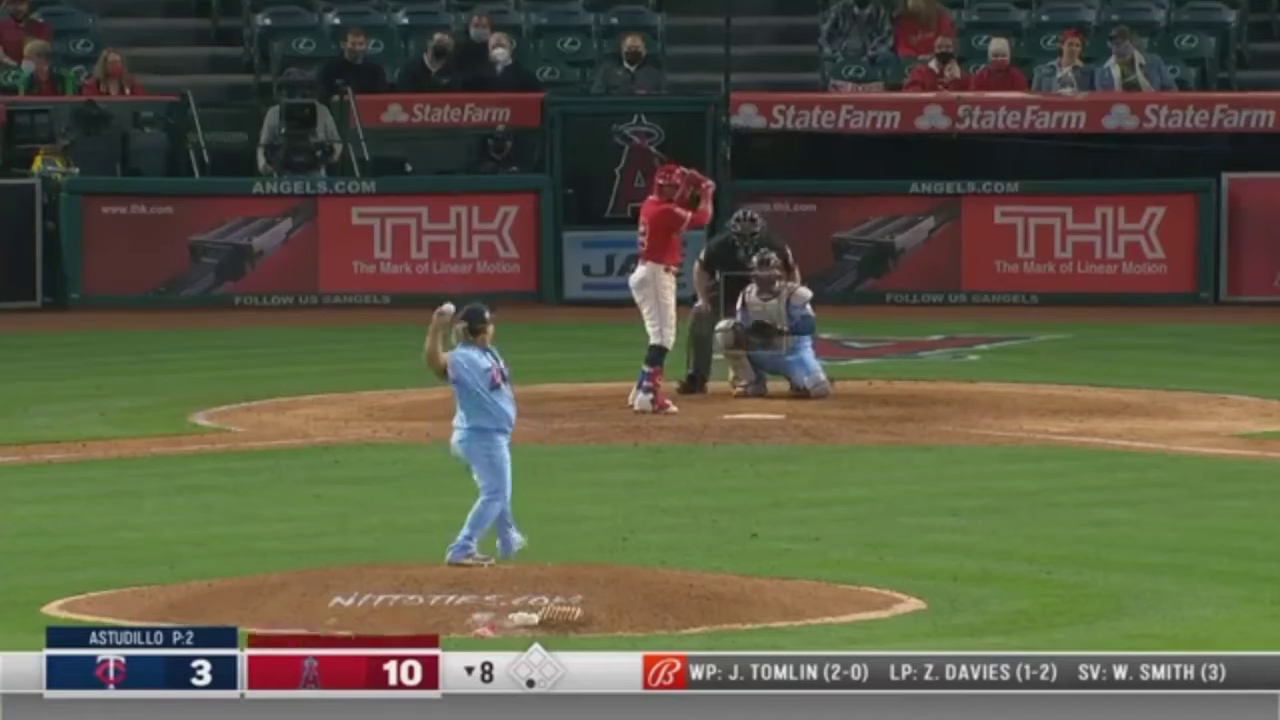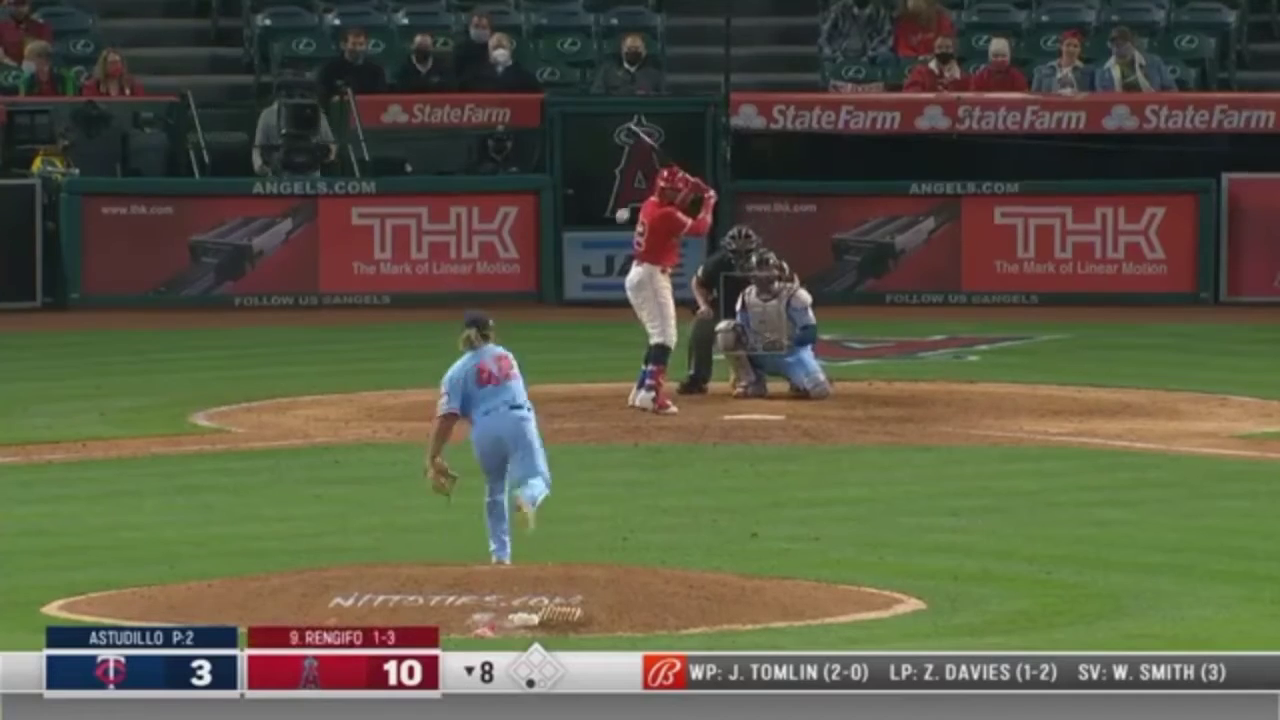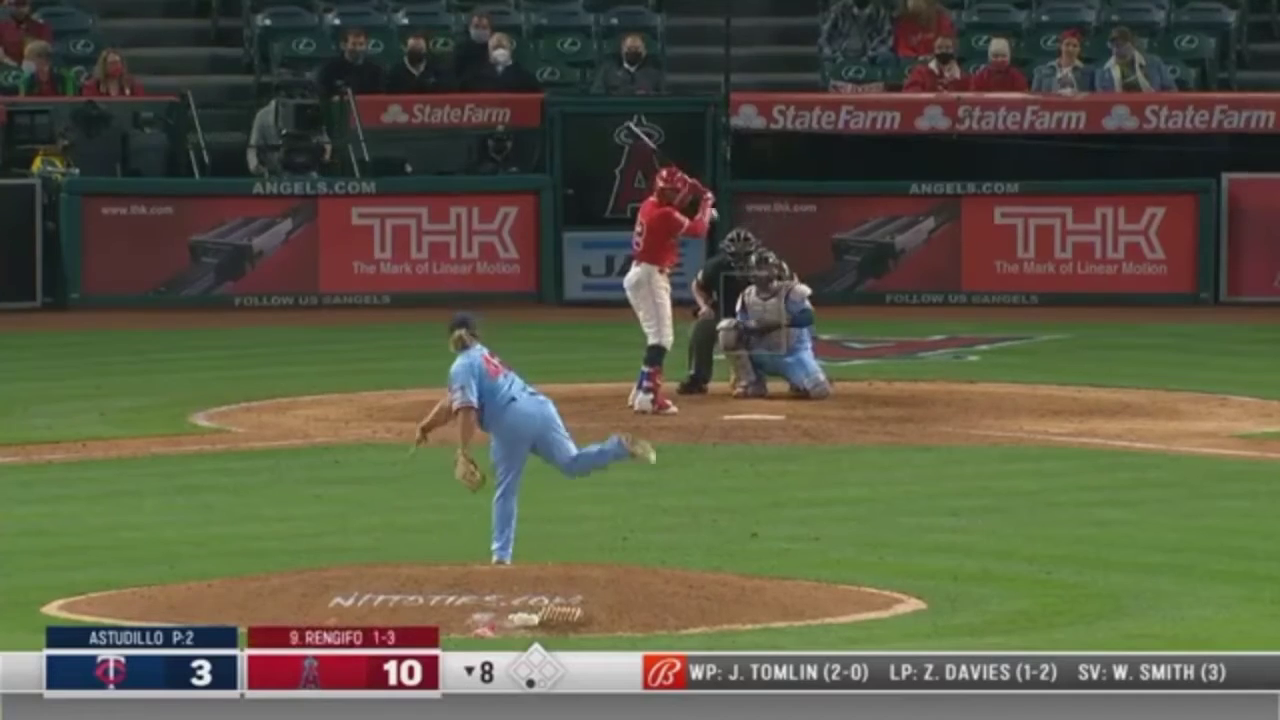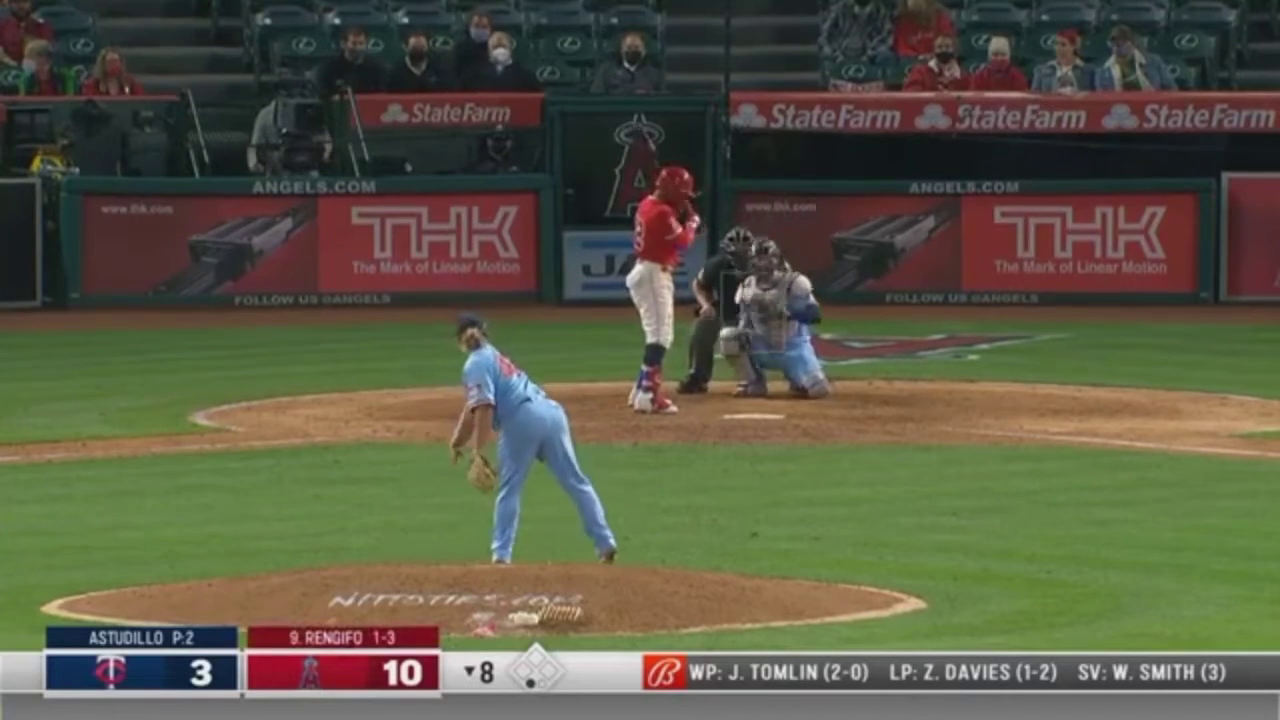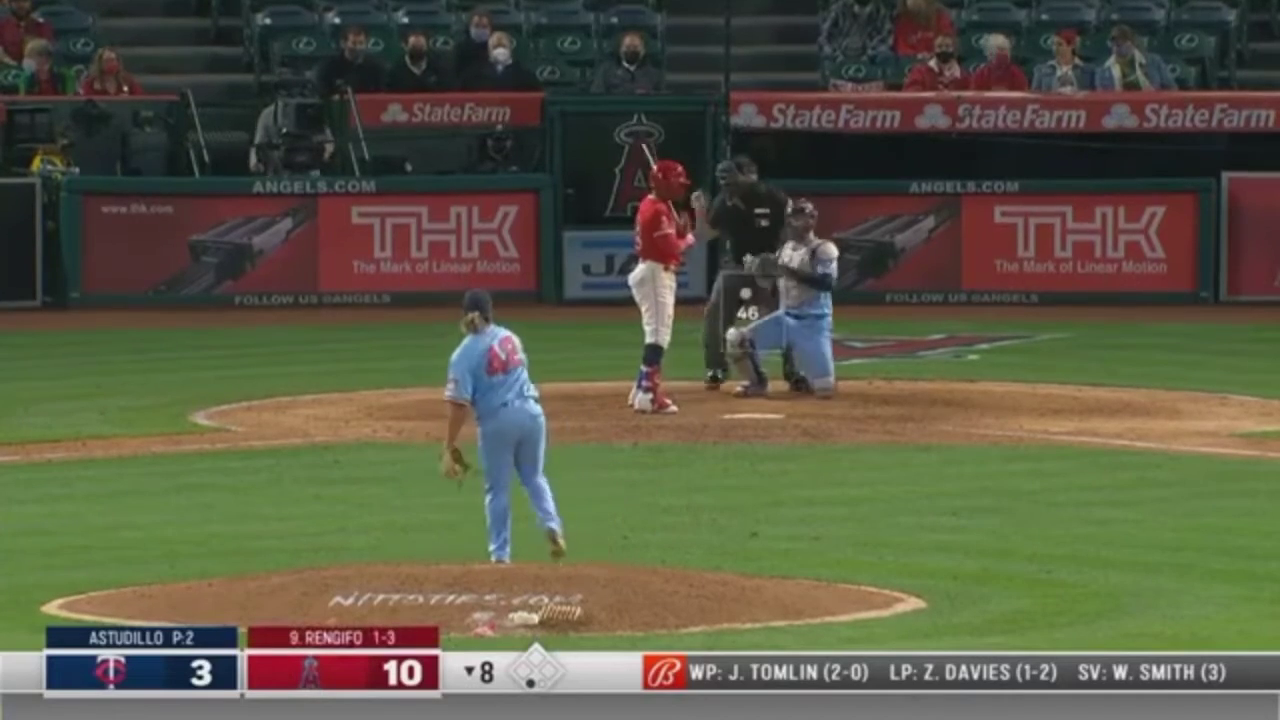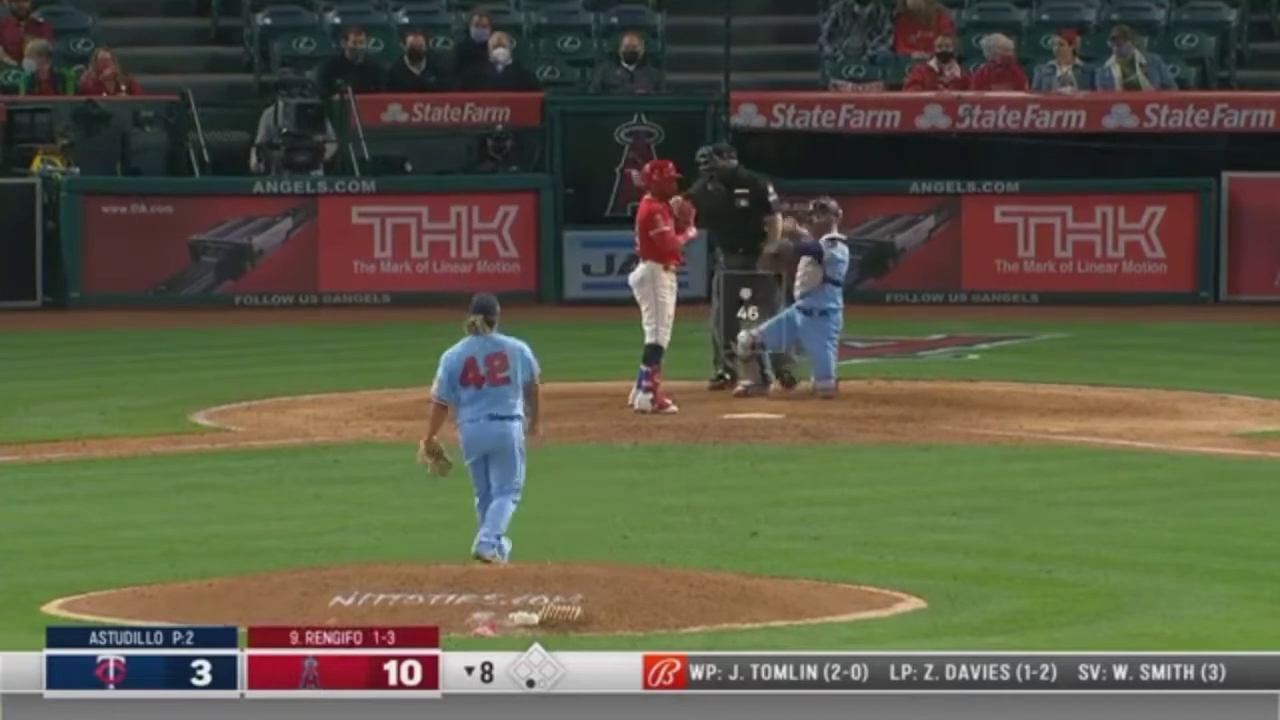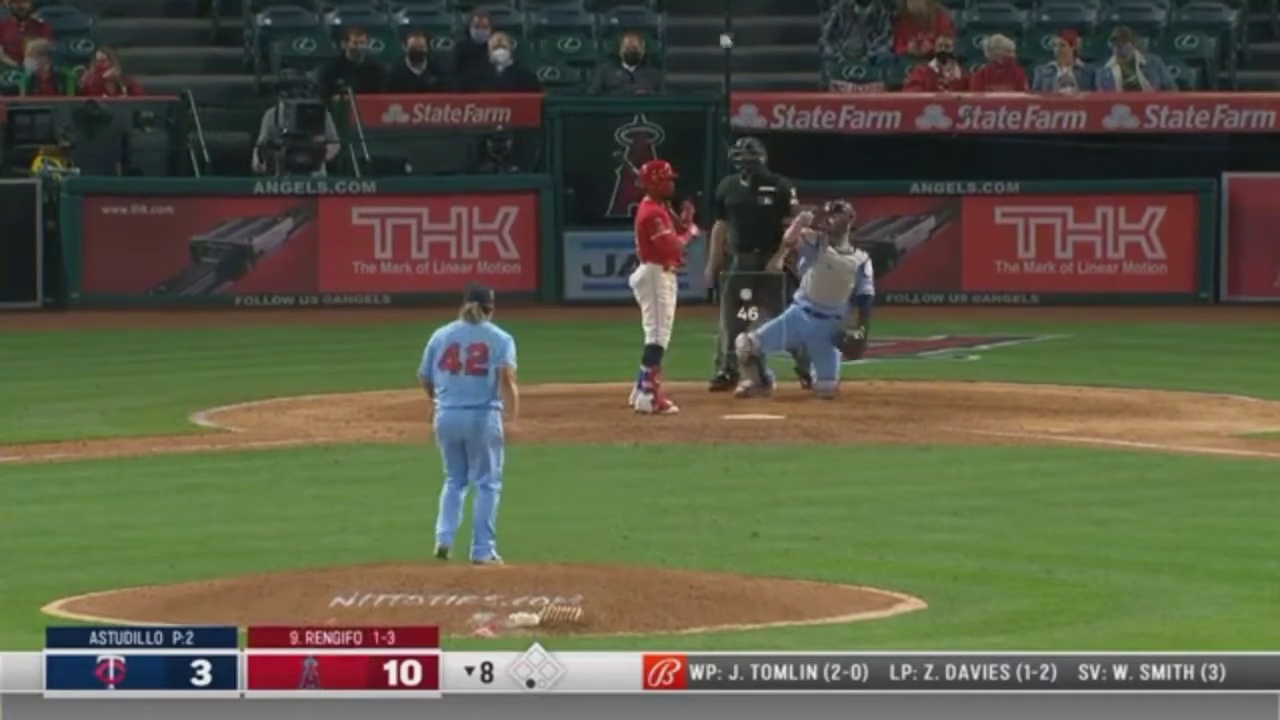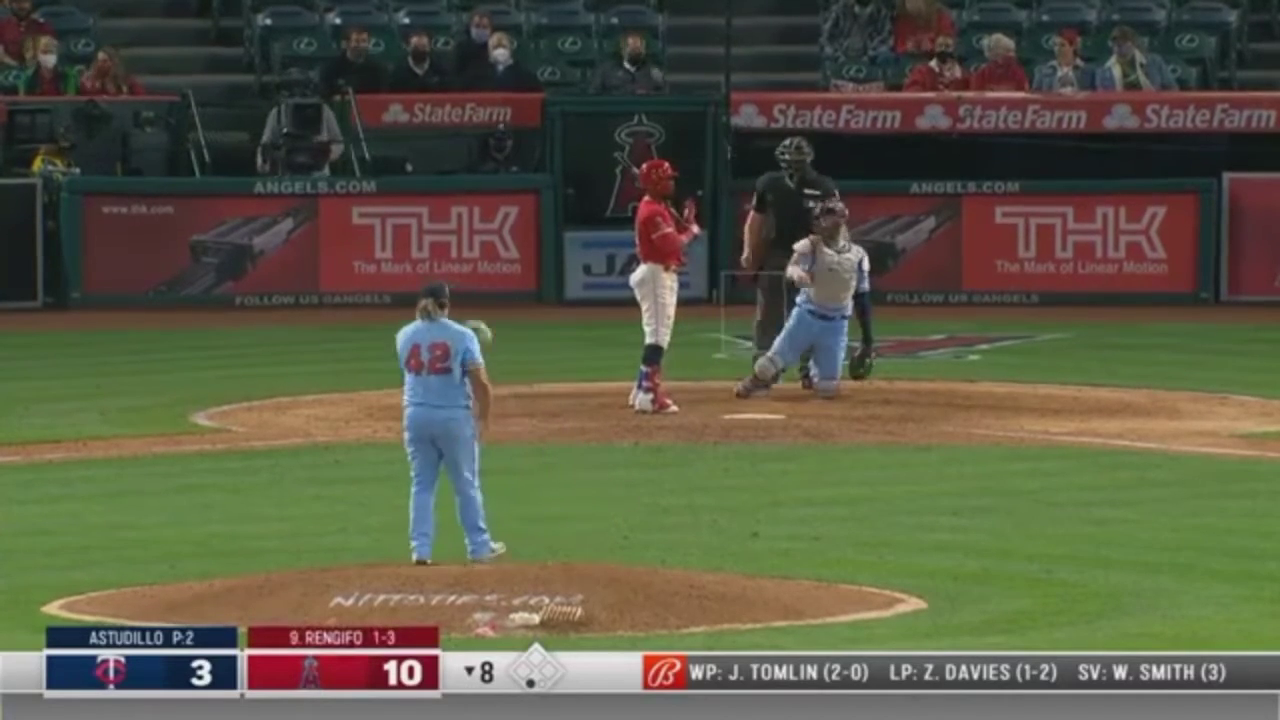
dt=0.5s
person 1, frame 1
left shoulder: (488, 352)
right shoulder: (462, 359)
right elbow: (434, 361)
right wrist: (437, 327)
left hip: (478, 437)
right hip: (484, 438)
left knee: (494, 492)
right knee: (495, 494)
left ankle: (508, 543)
right ankle: (460, 551)
person 1, frame 2
left shoulder: (457, 371)
right shoulder: (503, 354)
left elbow: (447, 416)
left wrist: (433, 458)
left hip: (484, 432)
right hip: (517, 424)
left knee: (495, 493)
right knee: (537, 480)
left ankle: (500, 552)
right ankle: (524, 498)
person 1, frame 3
left shoulder: (461, 367)
right shoulder: (484, 354)
left elbow: (466, 410)
right elbow: (453, 402)
left wrist: (463, 450)
right wrist: (425, 427)
left hip: (510, 423)
right hip: (540, 409)
left knee: (506, 492)
right knee: (574, 462)
left ankle: (501, 555)
right ankle: (622, 447)
person 1, frame 4
left shoulder: (475, 365)
right shoulder: (493, 356)
left elbow: (483, 409)
right elbow: (474, 407)
left wrist: (478, 451)
right wrist: (457, 442)
left hip: (521, 423)
right hip: (552, 413)
left knee: (509, 491)
right knee: (576, 482)
left ankle: (501, 554)
right ankle: (605, 544)
person 1, frame 5
left shoulder: (463, 354)
right shoulder: (507, 336)
left elbow: (459, 405)
left wrist: (449, 446)
left hip: (495, 422)
right hip: (530, 413)
left knee: (498, 489)
right knee: (534, 477)
left ankle: (500, 553)
right ankle: (550, 524)
person 1, frame 6
left shoulder: (453, 355)
right shoulder: (518, 348)
left elbow: (441, 404)
right elbow: (534, 390)
left wrist: (429, 438)
right wrist: (534, 421)
left hip: (472, 431)
right hip: (507, 429)
left knee: (484, 494)
right knee: (506, 492)
left ankle: (495, 547)
right ankle: (487, 542)
person 1, frame 7
left shoulder: (440, 335)
right shoulder: (500, 339)
left elbow: (425, 380)
right elbow: (507, 381)
right wrist: (512, 420)
left hip: (446, 417)
right hip: (482, 418)
left knee: (455, 479)
right knee: (487, 483)
left ankle: (444, 538)
right ankle: (482, 550)
person 1, frame 8
left shoulder: (404, 335)
right shoulder: (462, 335)
right elbow: (480, 381)
right wrist: (484, 415)
left hip: (416, 416)
right hip: (453, 417)
left knee: (422, 485)
right knee: (466, 485)
left ankle: (420, 549)
right ankle: (479, 546)
person 2, frame 1
left shoulder: (651, 204)
right shoulder: (665, 211)
left elbow: (678, 206)
right elbow: (701, 219)
left wrist: (689, 186)
right wrist: (707, 191)
left hip: (650, 274)
right hip: (656, 276)
left knee: (660, 335)
right knee: (663, 336)
left ankle: (642, 390)
right ankle: (648, 396)
person 2, frame 2
left shoulder: (651, 205)
right shoulder: (666, 214)
left elbow: (677, 208)
right elbow: (700, 228)
left wrist: (691, 192)
right wrist: (709, 201)
left hip: (642, 274)
right hip: (651, 276)
left knee: (659, 336)
right knee: (666, 336)
left ankle: (641, 390)
right ankle: (651, 394)
person 2, frame 3
left shoulder: (650, 205)
right shoulder: (663, 214)
left elbow: (673, 209)
right elbow: (698, 229)
left wrist: (690, 193)
right wrist: (706, 201)
left hip: (643, 274)
right hip: (650, 277)
left knee: (657, 336)
right knee: (661, 337)
left ankle: (641, 391)
right ankle: (648, 396)
person 2, frame 4
left shoulder: (648, 204)
right shoulder: (662, 212)
left elbow: (668, 224)
right elbow: (684, 242)
left wrist: (682, 213)
right wrist: (693, 220)
left hip: (646, 272)
right hip: (654, 275)
left knee: (656, 334)
right knee: (661, 335)
left ankle: (641, 391)
right ankle: (648, 396)
person 2, frame 5
left shoulder: (653, 204)
right shoulder: (658, 210)
left elbow: (674, 234)
right elbow: (672, 247)
left wrist: (688, 223)
right wrist: (689, 238)
left hip: (655, 272)
right hip: (655, 274)
left knee: (657, 334)
right knee: (659, 335)
left ankle: (642, 390)
right ankle: (647, 396)
person 2, frame 6
left shoulder: (662, 205)
right shoulder: (653, 209)
left elbow: (675, 232)
right elbow: (671, 244)
left wrist: (685, 219)
right wrist: (690, 231)
left hip: (662, 273)
right hip: (655, 274)
left knee: (658, 334)
right knee: (658, 334)
left ankle: (642, 390)
right ankle: (647, 396)
person 2, frame 7
left shoulder: (660, 207)
right shoulder: (652, 212)
left elbow: (675, 233)
right elbow: (672, 247)
left wrist: (685, 219)
right wrist: (692, 231)
left hip: (662, 275)
right hip: (656, 275)
left knee: (657, 335)
right knee: (658, 335)
left ankle: (643, 390)
right ankle: (648, 397)
person 2, frame 8
left shoulder: (660, 207)
right shoulder: (652, 211)
left elbow: (675, 233)
right elbow: (674, 245)
left wrist: (686, 219)
right wrist: (692, 229)
left hip: (663, 275)
right hip: (656, 276)
left knee: (657, 335)
right knee: (658, 335)
left ankle: (643, 390)
right ankle: (648, 396)
person 3, frame 1
left shoulder: (773, 246)
right shoulder: (718, 245)
left elbow: (793, 270)
right elbow: (700, 268)
right wrist: (702, 299)
right hip: (726, 294)
right knee: (699, 317)
right ankle: (696, 377)
person 3, frame 2
right shoulder: (716, 263)
right elbow: (697, 283)
right wrist: (704, 305)
right hip: (724, 306)
right knee: (701, 326)
right ankle: (696, 379)
person 3, frame 3
right shoulder: (717, 266)
right elbow: (697, 286)
right wrist: (704, 306)
right hip: (724, 309)
right knee: (701, 330)
right ankle: (697, 378)
person 3, frame 4
right shoulder: (717, 265)
right elbow: (697, 285)
right wrist: (706, 304)
right hip: (725, 310)
right knee: (701, 330)
right ankle: (697, 378)
person 3, frame 5
left shoulder: (775, 200)
right shoulder: (723, 201)
right elbow: (710, 232)
right hip: (733, 267)
right knee: (714, 316)
left ankle: (794, 373)
right ankle: (716, 370)
person 3, frame 6
left shoulder: (755, 184)
right shoulder: (705, 188)
left elbow: (775, 221)
left hip: (756, 260)
right hip: (726, 262)
left knee: (771, 314)
right knee: (721, 318)
left ankle: (783, 368)
right ankle: (725, 371)
person 3, frame 7
left shoulder: (780, 186)
right shoulder: (727, 187)
right elbow: (721, 227)
right wrist: (712, 264)
left hip: (772, 260)
right hip: (740, 261)
right knee: (731, 317)
left ankle: (806, 369)
right ankle: (727, 371)
person 3, frame 8
left shoulder: (824, 187)
right shoulder: (768, 183)
right elbow: (756, 217)
right wrist: (749, 250)
right hip: (776, 258)
right knee: (768, 315)
left ankle: (809, 369)
person 4, frame 1
left shoulder: (793, 294)
right shoulder: (747, 296)
left elbow: (808, 325)
right elbow: (740, 331)
left wrist: (779, 329)
right wrist: (750, 331)
left hip: (793, 354)
right hip: (761, 354)
left knee: (819, 389)
right knee: (725, 328)
left ankle: (796, 378)
right ankle: (753, 382)
person 4, frame 2
left shoulder: (794, 296)
right shoulder: (747, 297)
left elbow: (811, 334)
right elbow: (740, 332)
left wrist: (785, 342)
right wrist: (752, 345)
left hip: (793, 355)
right hip: (760, 356)
left knee: (819, 390)
right knee: (725, 329)
left ankle: (797, 380)
right ankle: (753, 382)
person 4, frame 3
left shoulder: (792, 291)
right shoulder: (747, 296)
left elbow: (808, 318)
right elbow: (741, 333)
left wrist: (778, 323)
left hip: (794, 354)
right hip: (762, 355)
left knee: (820, 390)
right knee: (727, 327)
left ankle: (798, 380)
right ankle: (752, 382)
person 4, frame 4
left shoulder: (794, 283)
right shoulder: (747, 286)
left elbow: (814, 315)
right elbow: (744, 321)
left wrist: (784, 312)
left hip: (794, 348)
right hip: (763, 348)
left knee: (818, 389)
right knee: (728, 336)
left ankle: (799, 379)
right ankle: (753, 382)
person 4, frame 5
left shoulder: (824, 249)
right shoulder: (787, 248)
left elbow: (827, 283)
left wrist: (790, 270)
right wrist: (768, 268)
left hip: (814, 323)
right hip: (785, 317)
left knee: (824, 388)
right knee: (735, 338)
left ankle: (806, 376)
right ankle: (756, 382)
person 4, frame 6
left shoulder: (835, 243)
right shoulder: (818, 243)
left elbow: (813, 249)
left hip: (822, 319)
right hip: (798, 312)
left knee: (825, 389)
right knee: (747, 340)
left ankle: (822, 377)
right ankle: (758, 383)
person 4, frame 7
left shoulder: (861, 261)
right shoulder: (815, 242)
left elbow: (865, 300)
right elbow: (789, 242)
left wrist: (862, 328)
right wrist: (798, 223)
left hip: (829, 325)
right hip: (799, 314)
left knee: (827, 390)
right knee: (746, 344)
left ankle: (818, 375)
right ankle: (761, 382)
person 4, frame 8
left shoulder: (858, 255)
right shoulder: (810, 246)
left elbow: (862, 299)
right elbow: (792, 267)
left wrist: (867, 340)
right wrist: (797, 272)
left hip: (836, 325)
right hip: (805, 316)
left knee: (828, 389)
right knee: (768, 366)
left ankle: (816, 372)
right ankle: (760, 381)
